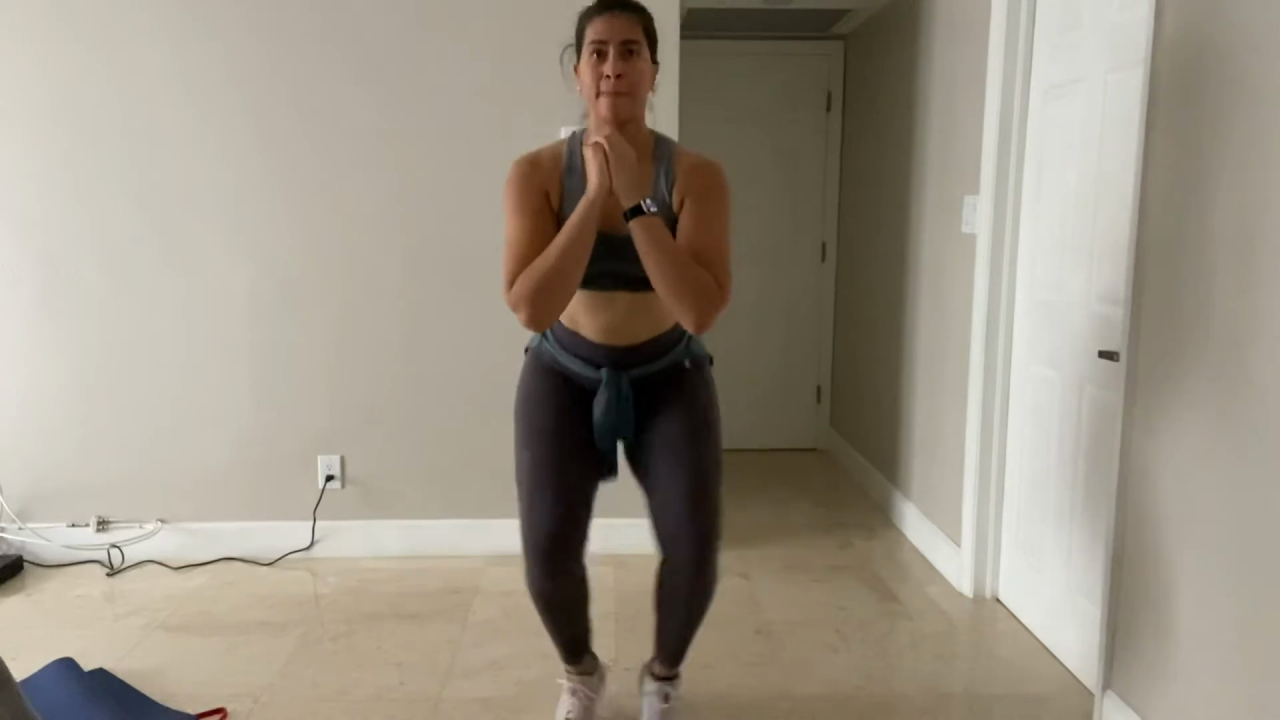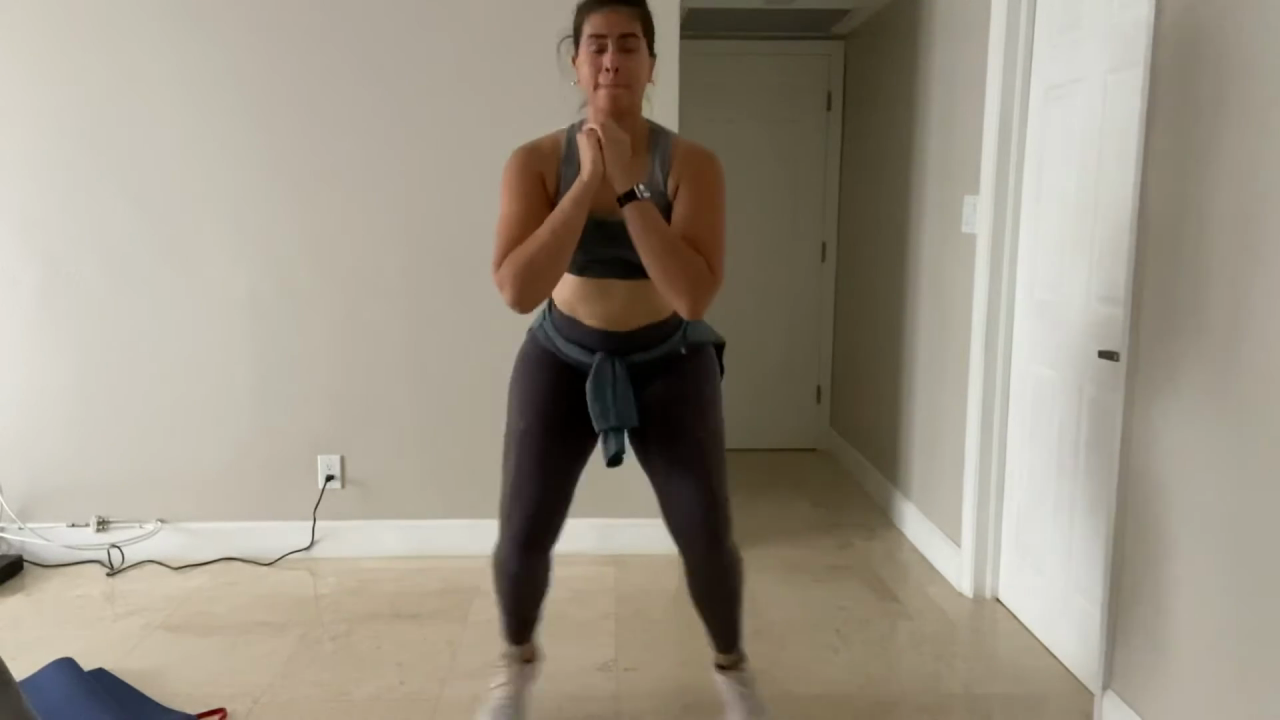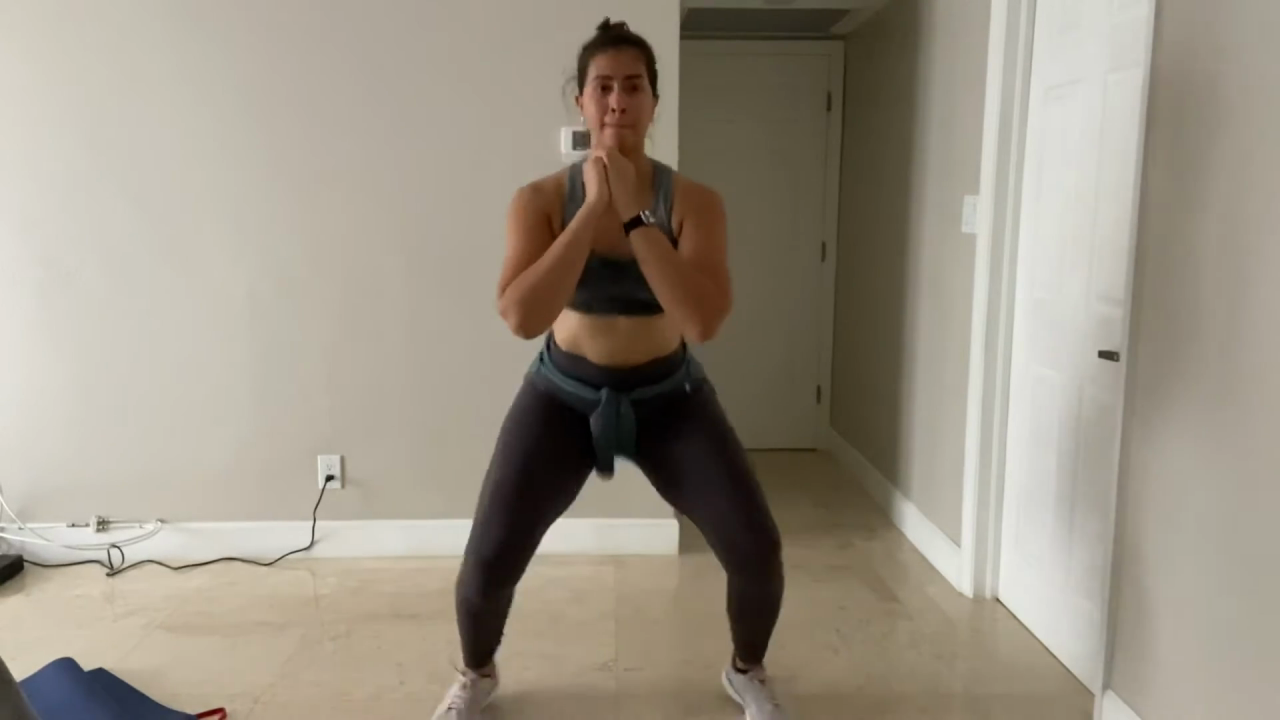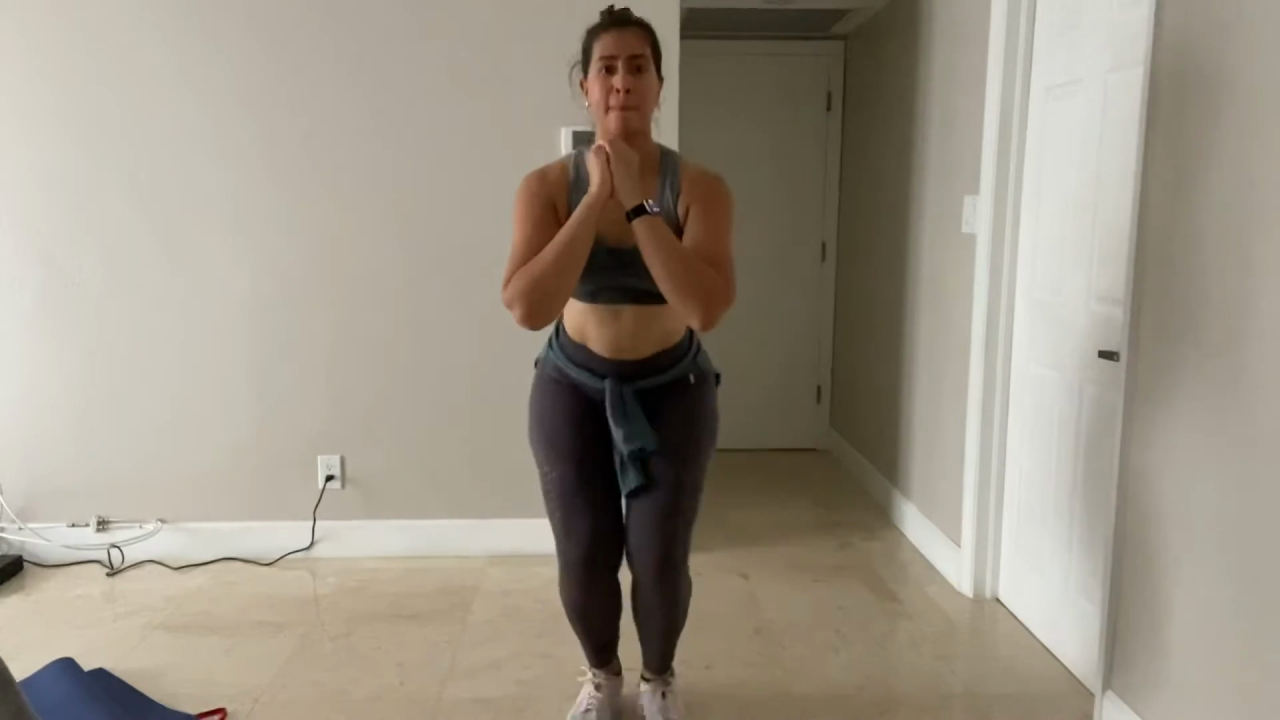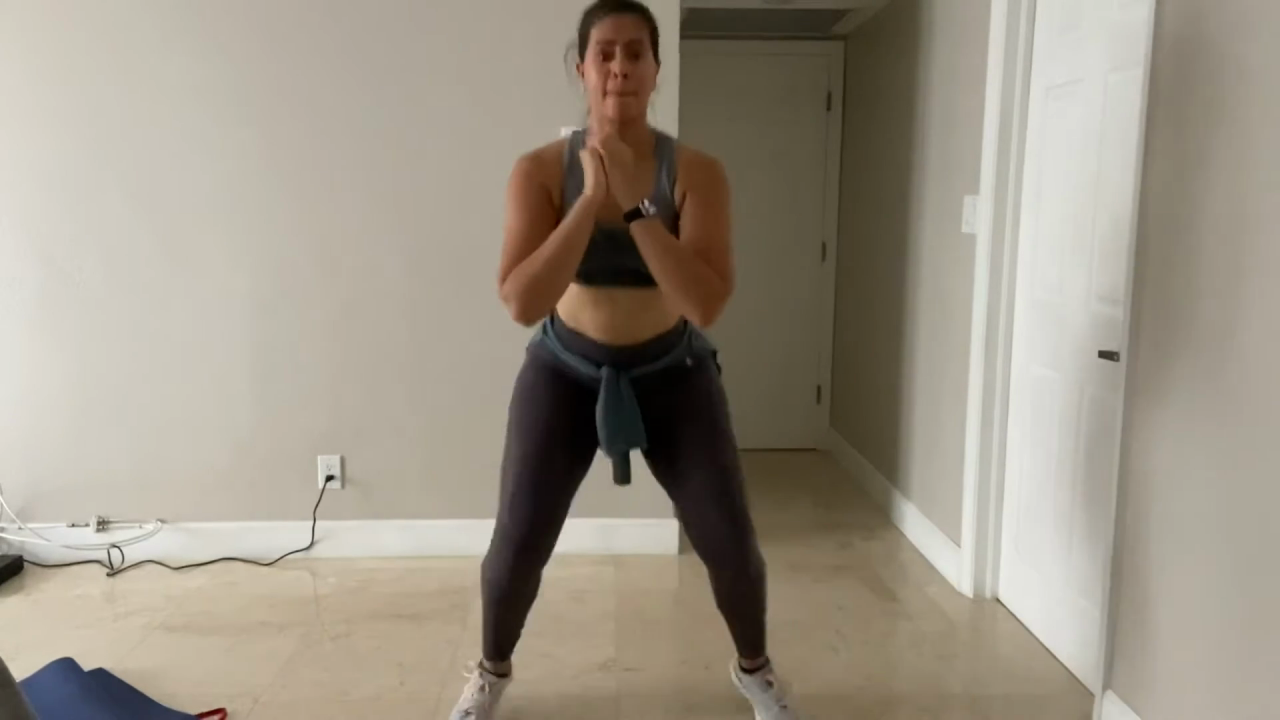
dt=0.5s
person 1, frame 1
left shoulder: (696, 175)
right shoulder: (537, 173)
left elbow: (702, 311)
right elbow: (530, 308)
left wrist: (636, 203)
right wrist: (596, 197)
left hip: (666, 376)
right hip: (565, 376)
left knee: (693, 546)
right knee: (549, 546)
person 1, frame 2
left shoulder: (690, 164)
right shoulder: (534, 162)
left elbow: (694, 296)
right elbow: (517, 291)
left wrist: (629, 189)
right wrist: (588, 183)
left hip: (666, 365)
right hip: (563, 364)
left knee: (704, 537)
right knee: (524, 535)
right ankle: (518, 659)
person 1, frame 3
left shoulder: (694, 201)
right shoulder: (540, 199)
left elbow: (704, 322)
right elbow: (521, 317)
left wrist: (635, 217)
right wrist: (593, 213)
left hip: (668, 398)
right hip: (563, 397)
left knee: (756, 549)
right knee: (489, 559)
person 1, frame 4
left shoulder: (699, 186)
right shoulder: (547, 184)
left elbow: (707, 310)
right elbow: (525, 308)
left wrist: (639, 207)
right wrist: (596, 201)
left hip: (672, 387)
right hip: (575, 386)
left knee: (659, 553)
right knee: (585, 555)
person 1, frame 5
left shoulder: (695, 171)
right shoulder: (540, 170)
left elbow: (706, 304)
right elbow: (521, 303)
left wrist: (634, 205)
right wrist: (591, 198)
left hip: (670, 375)
right hip: (565, 375)
left knee: (729, 542)
right knee: (518, 544)
